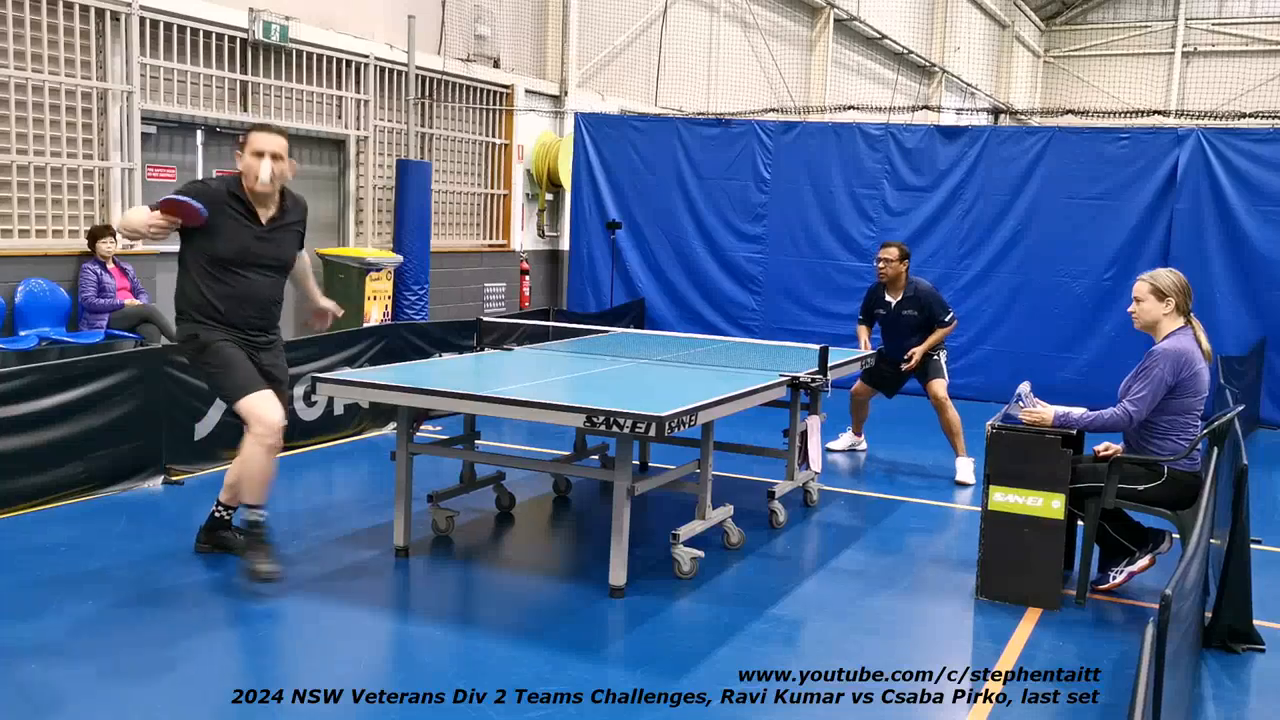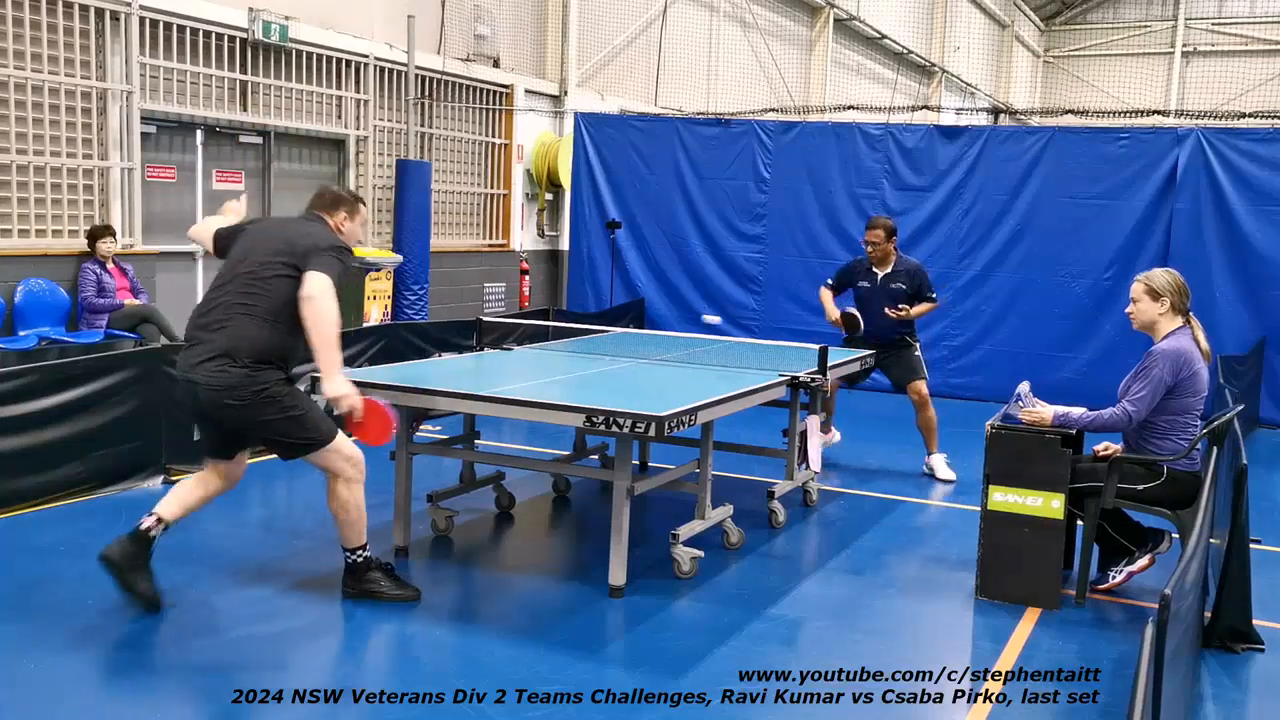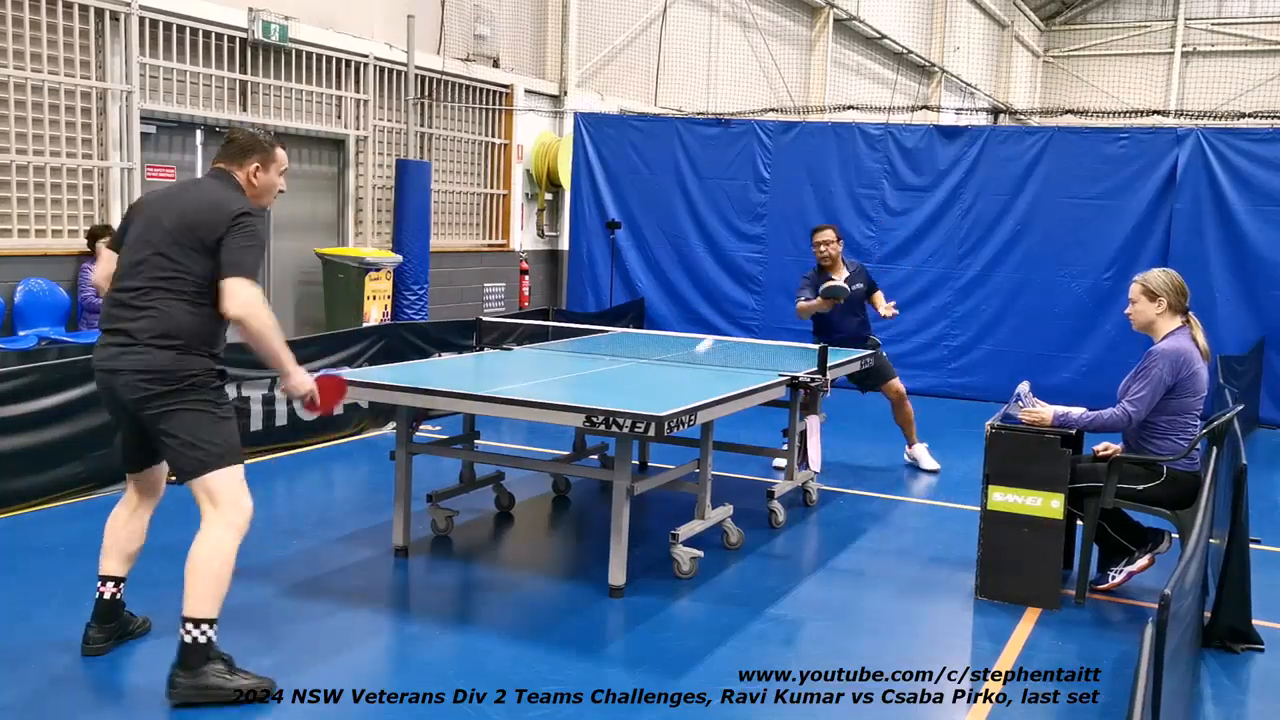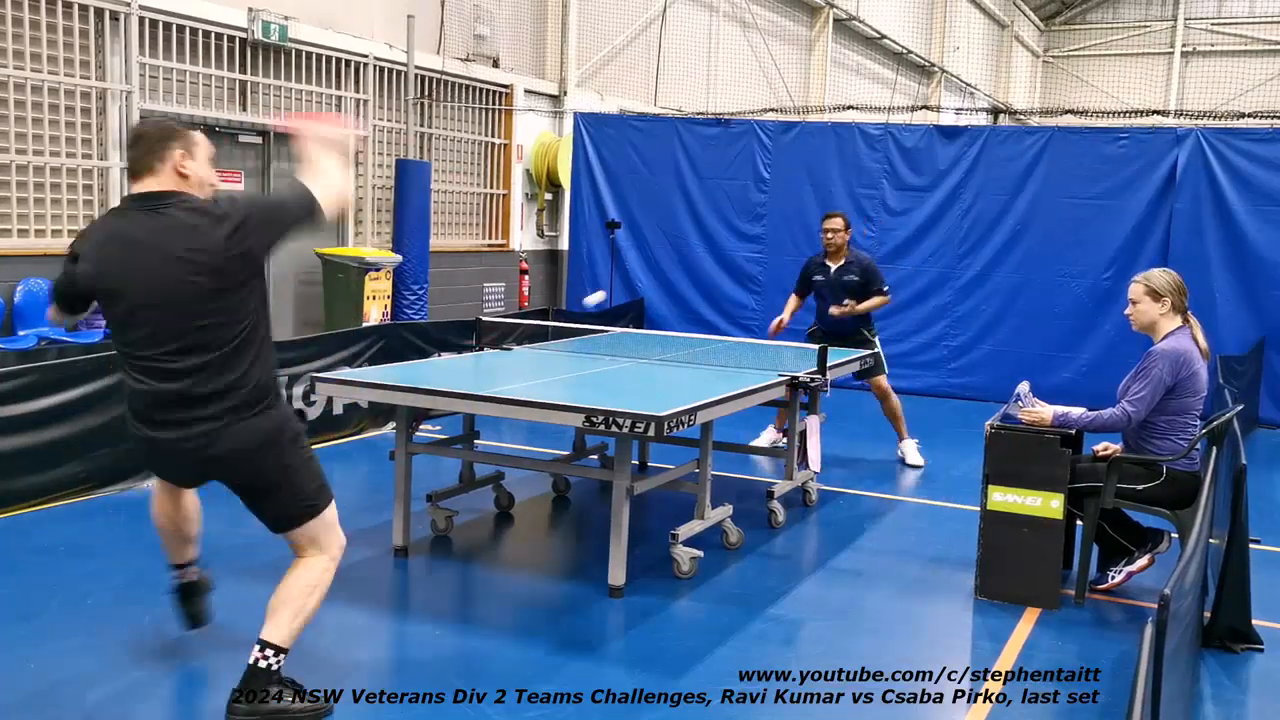
dt=0.5s
person 1, frame 1
left shoulder: (294, 210)
right shoulder: (208, 194)
right elbow: (134, 219)
left wrist: (315, 298)
right wrist: (151, 223)
left hip: (264, 341)
right hip: (212, 336)
left knee: (264, 437)
right knee: (268, 421)
left ankle: (218, 524)
right ankle: (256, 531)
person 1, frame 2
left shoulder: (259, 229)
right shoulder: (329, 246)
left elbow: (201, 232)
right elbow: (316, 294)
left wrist: (230, 215)
right wrist: (334, 375)
left hip: (196, 368)
right hip: (244, 379)
left knee: (225, 471)
right knee: (347, 464)
left ankle: (136, 544)
right ankle: (362, 570)
person 1, frame 3
left shoulder: (156, 200)
right shoulder: (239, 218)
left elbow: (107, 276)
right elbow: (241, 304)
right wrist: (291, 372)
left hip: (118, 364)
right hip: (171, 373)
left knee: (144, 488)
right knee: (228, 508)
left ankle: (106, 615)
right ankle: (195, 661)
person 1, frame 4
left shoulder: (95, 244)
right shoulder: (232, 221)
left elbow: (60, 313)
right elbow: (330, 192)
right wrist: (324, 152)
left hip: (161, 431)
right hip: (250, 429)
left knee: (171, 480)
right knee: (324, 548)
left ankle: (189, 589)
person 2, frame 1
left shoulder: (1169, 353)
right shoulder: (1179, 344)
left elbow: (1128, 415)
left wrist: (1059, 417)
right wrist: (1124, 447)
left hip: (1168, 476)
right hip: (1162, 463)
left knee: (1066, 481)
left ankle: (1144, 542)
right ankle: (1119, 558)
person 2, frame 2
left shoulder: (1168, 353)
right shoulder: (1177, 345)
left elbow: (1127, 415)
left wrist: (1059, 417)
right wrist: (1124, 446)
left hip: (1167, 475)
right hip: (1161, 463)
left knee: (1066, 481)
left ankle: (1143, 542)
right ankle: (1120, 556)
person 2, frame 3
left shoulder: (1168, 353)
right shoulder: (1177, 345)
left elbow: (1127, 416)
left wrist: (1058, 417)
right wrist: (1124, 446)
left hip: (1167, 476)
right hip: (1162, 463)
left knee: (1066, 480)
left ankle: (1142, 543)
right ankle: (1119, 557)
person 2, frame 4
left shoulder: (1167, 353)
right shoulder: (1176, 345)
left elbow: (1126, 415)
left wrist: (1058, 417)
right wrist: (1123, 446)
left hip: (1166, 475)
right hip: (1160, 463)
left knee: (1064, 480)
left ankle: (1141, 542)
right ankle: (1119, 556)
person 3, frame 1
left shoulder: (924, 292)
right shoulder: (875, 292)
left elbow: (948, 324)
right elbow: (864, 321)
left wrist: (923, 349)
right wrist: (864, 340)
left hip: (927, 354)
right hip: (891, 355)
left knee: (939, 398)
right knee: (858, 393)
left ankle: (963, 460)
right ankle: (856, 437)
person 3, frame 2
left shoulder: (912, 269)
right shoulder: (857, 267)
left elbow: (931, 302)
right elbow: (827, 288)
left wrist: (910, 313)
right wrist: (830, 308)
left hip: (901, 344)
right hip: (861, 341)
left knee: (920, 396)
left ankle: (934, 458)
right ankle: (826, 432)
person 3, frame 3
left shoulder: (859, 272)
right shoulder: (811, 280)
left elbow: (873, 291)
right elbow: (801, 309)
left wrist: (882, 307)
right wrist: (816, 305)
left hip: (864, 346)
right hip: (828, 349)
left knee: (898, 393)
left ankle: (914, 448)
person 3, frame 4
left shoulder: (865, 262)
right shoulder: (813, 265)
left elbow: (884, 297)
right elbow: (798, 294)
left wrist: (856, 309)
right wrist: (786, 315)
left hip: (859, 336)
right hip: (824, 334)
left knee: (881, 387)
left ankle: (905, 443)
right ankle: (776, 431)
